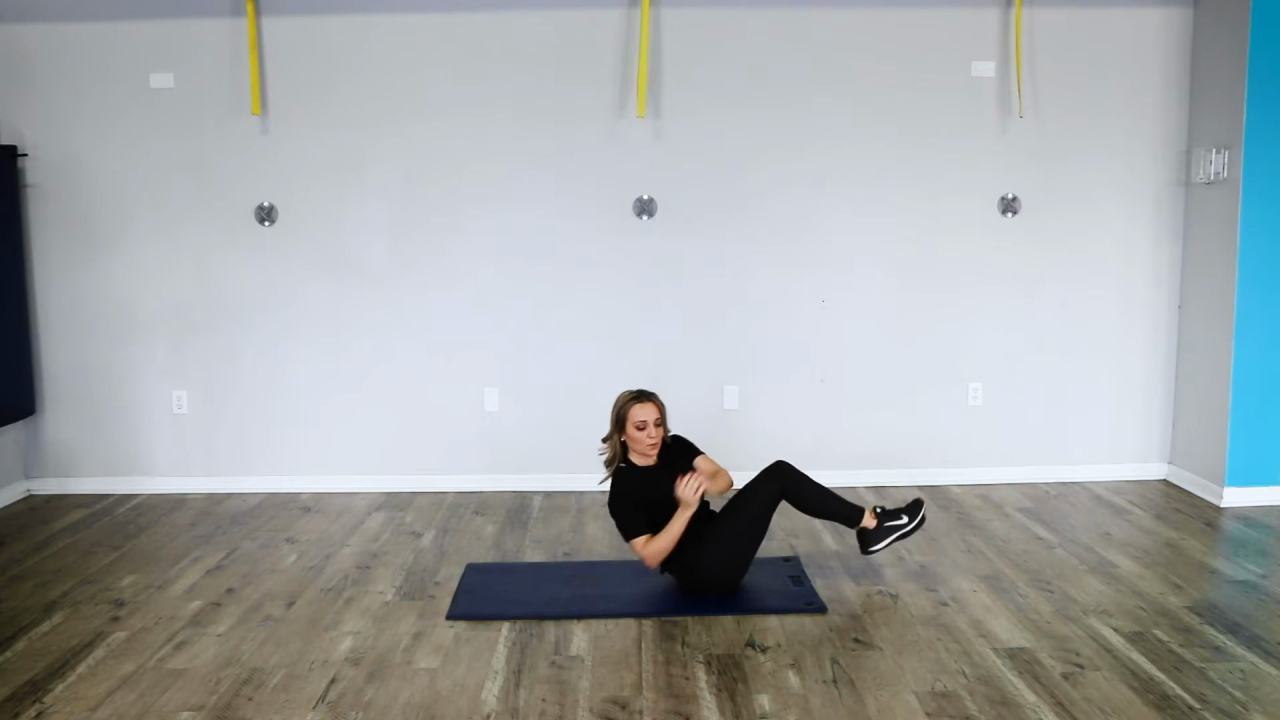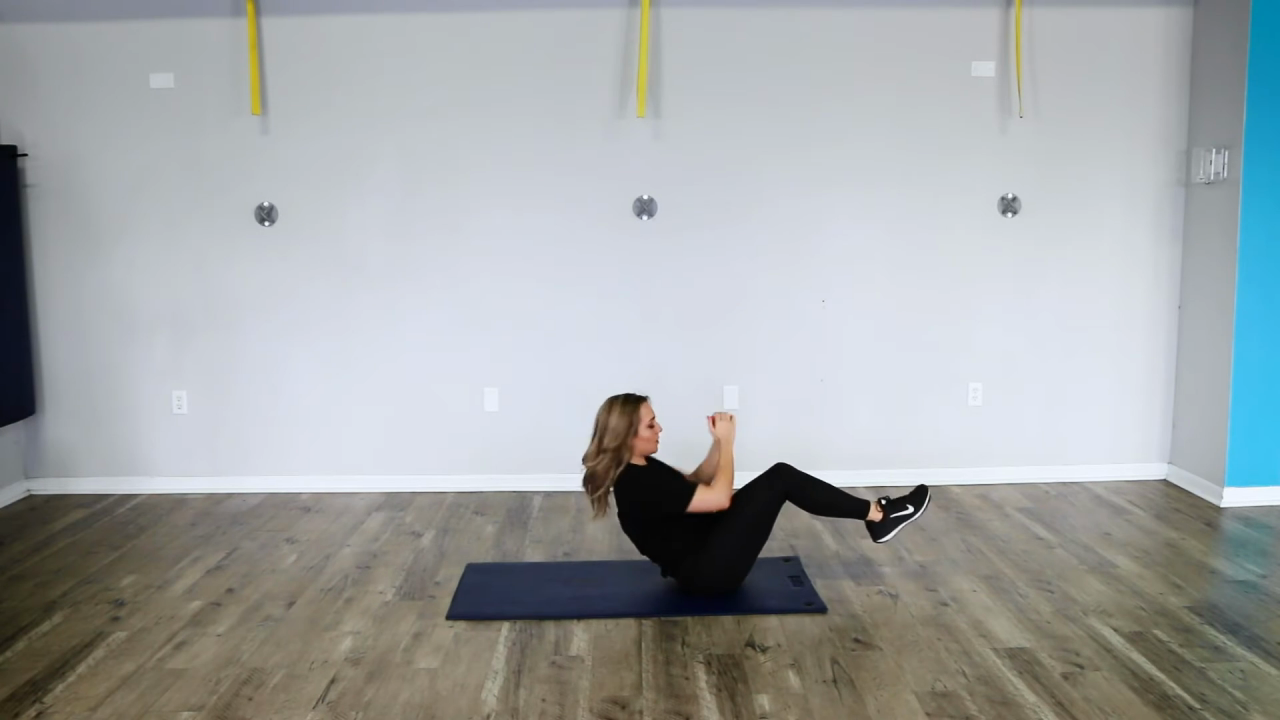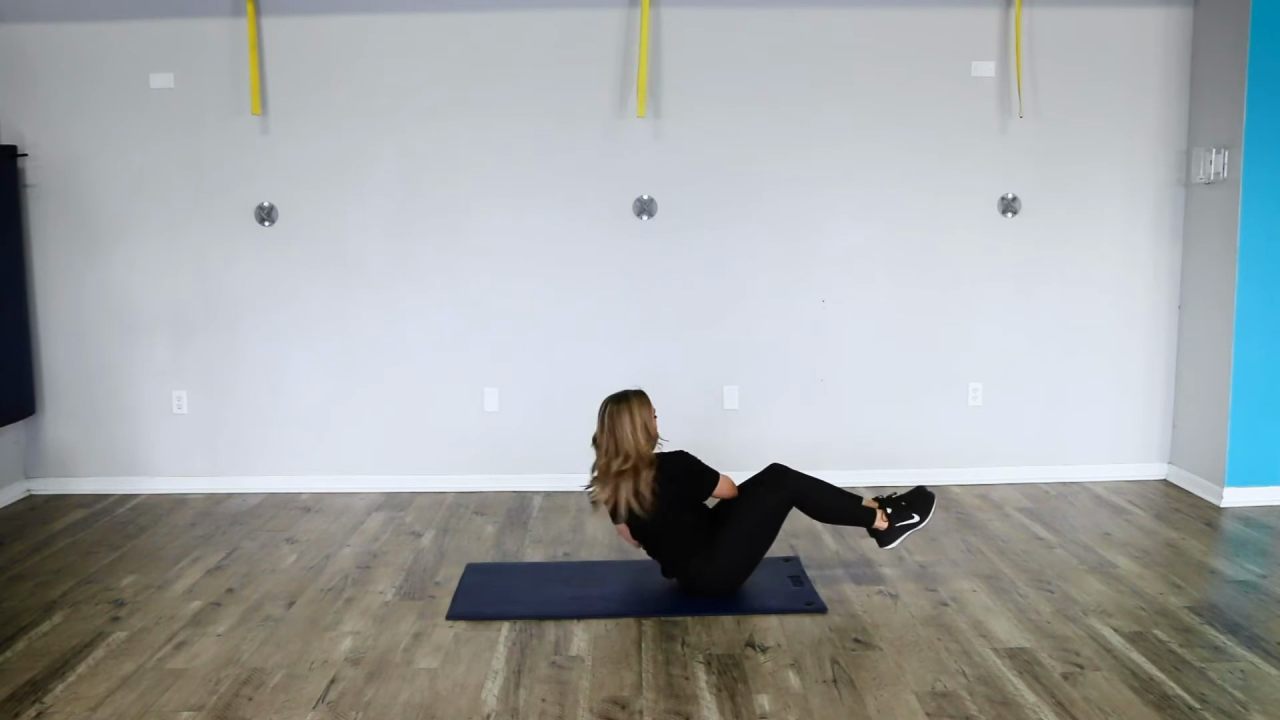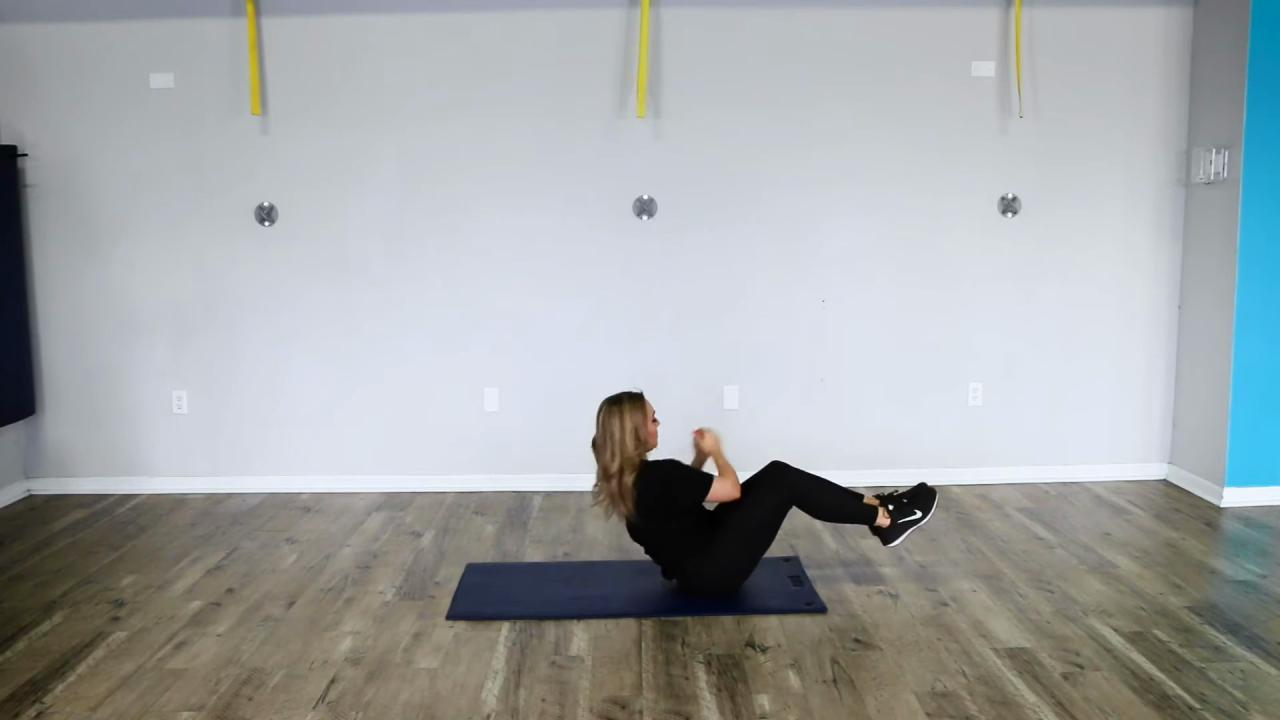
dt=0.3s
person 1, frame 1
left shoulder: (675, 447)
right shoulder: (624, 489)
left elbow: (723, 478)
right elbow: (651, 557)
left wrist: (703, 487)
right wrist: (686, 509)
left hip: (715, 541)
right hip: (702, 569)
left knee: (779, 471)
right knee: (776, 479)
left ankle: (869, 525)
right ankle: (870, 524)
person 1, frame 2
left shoulder: (638, 472)
right shoulder: (645, 485)
left elbow: (693, 489)
right elbow: (720, 500)
left wrist: (718, 446)
right wrist: (726, 444)
left hip: (705, 549)
right hip: (708, 571)
left knee: (779, 473)
right knee: (780, 481)
left ankle: (872, 510)
right ankle: (877, 515)
person 1, frame 3
left shoulder: (613, 483)
right shoulder: (675, 467)
left elbow: (633, 538)
right elbow: (730, 490)
left hip: (697, 557)
right hip: (711, 570)
left knee: (777, 474)
right knee: (788, 488)
left ankle: (873, 507)
right ankle: (882, 522)
person 1, frame 4
left shoulder: (625, 478)
right shoulder: (657, 476)
right elbow: (732, 489)
left wrist: (699, 459)
right wrist: (713, 454)
left hip: (706, 545)
right hip: (708, 571)
left knee: (777, 472)
right knee: (786, 485)
left ankle: (876, 504)
right ankle: (885, 520)
